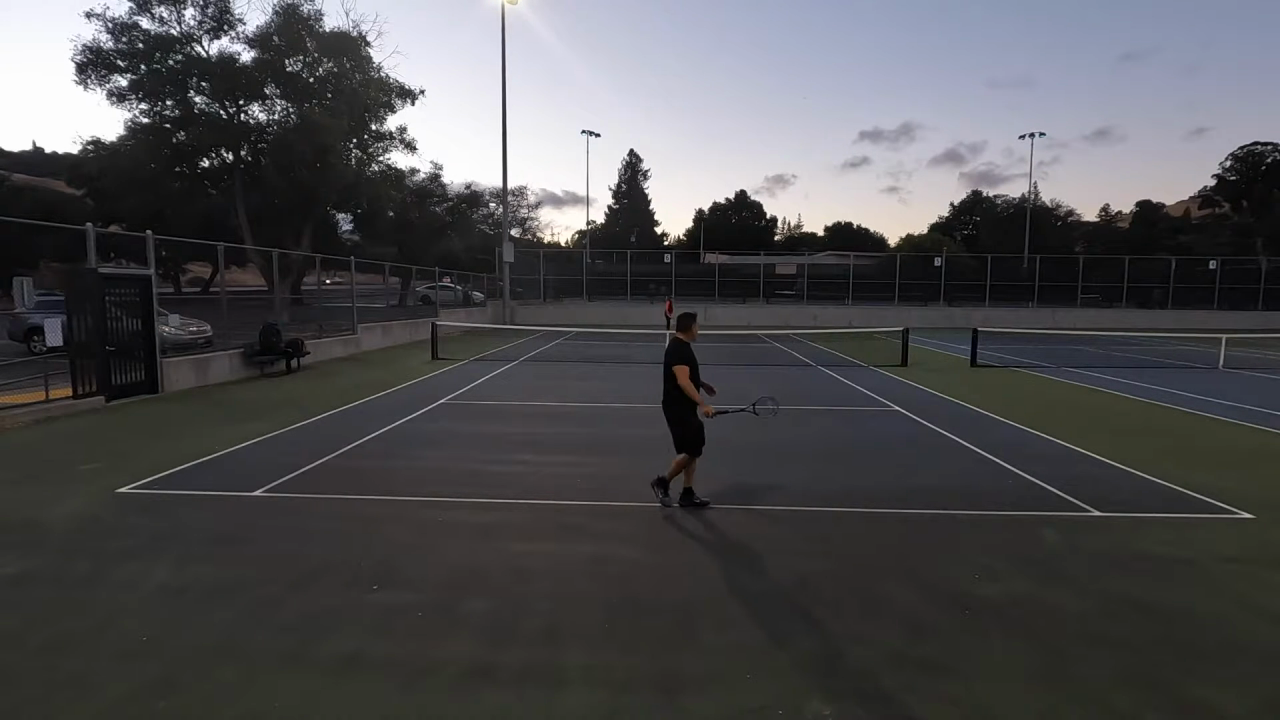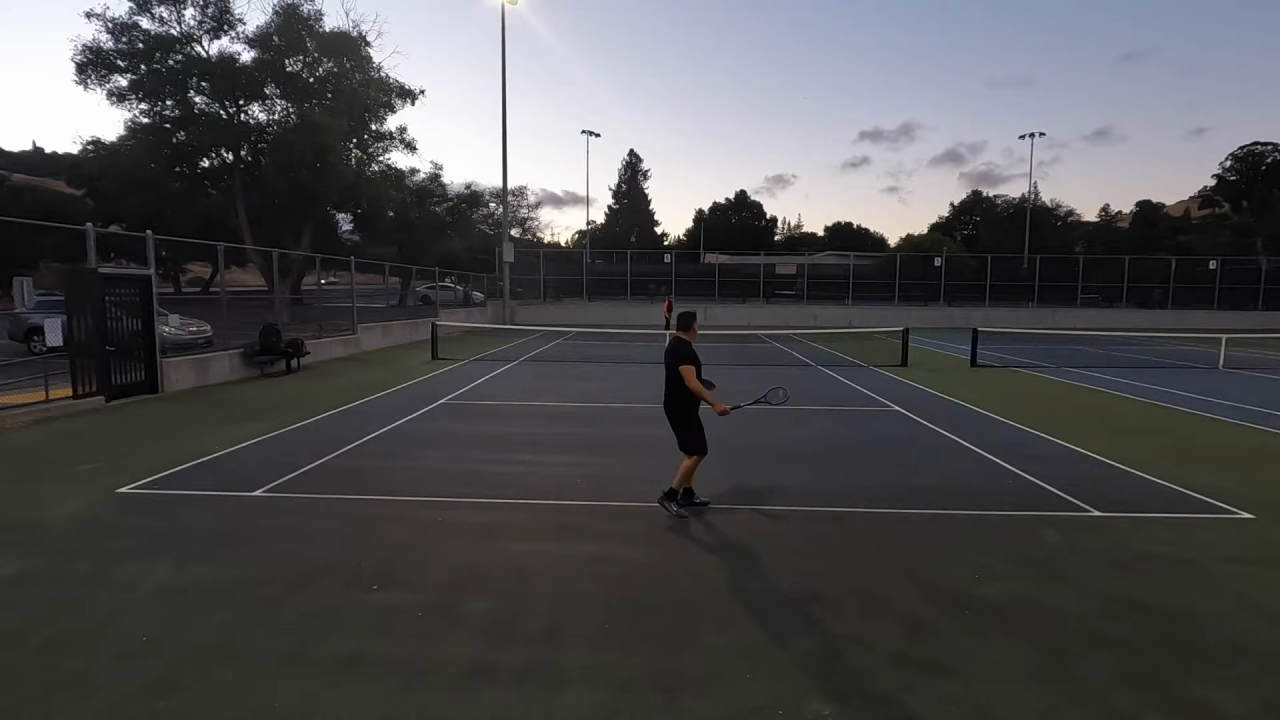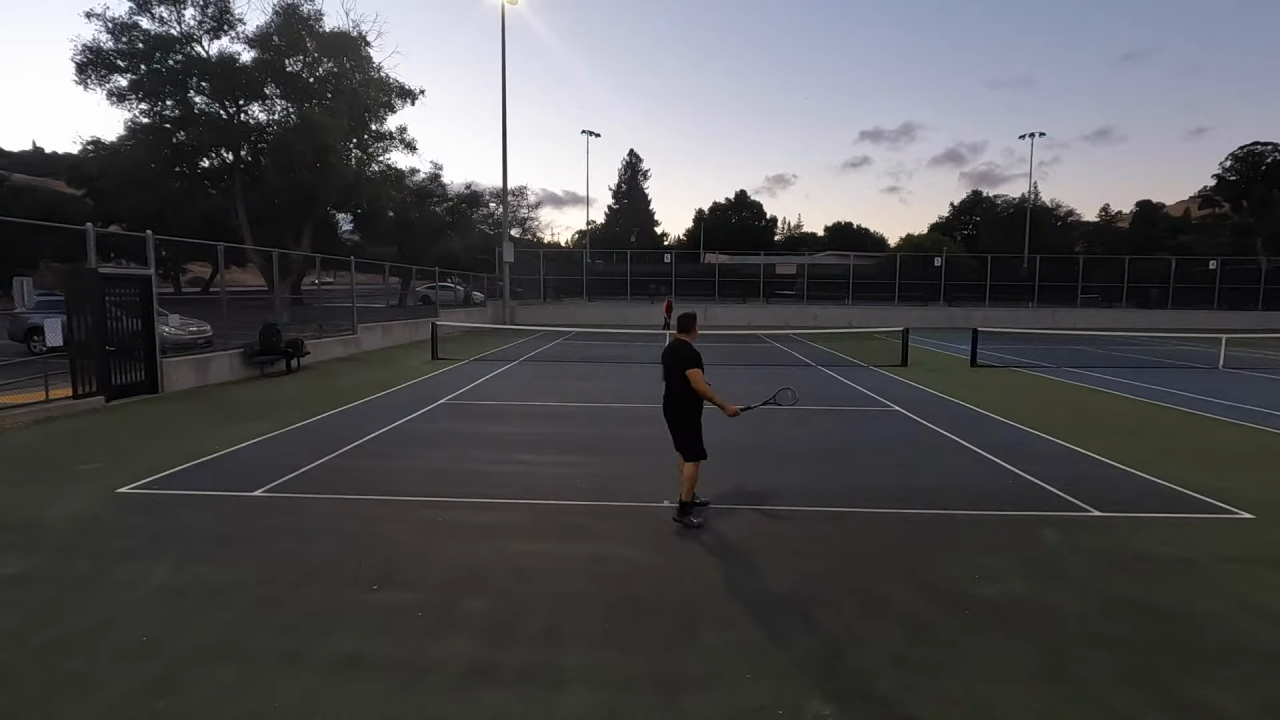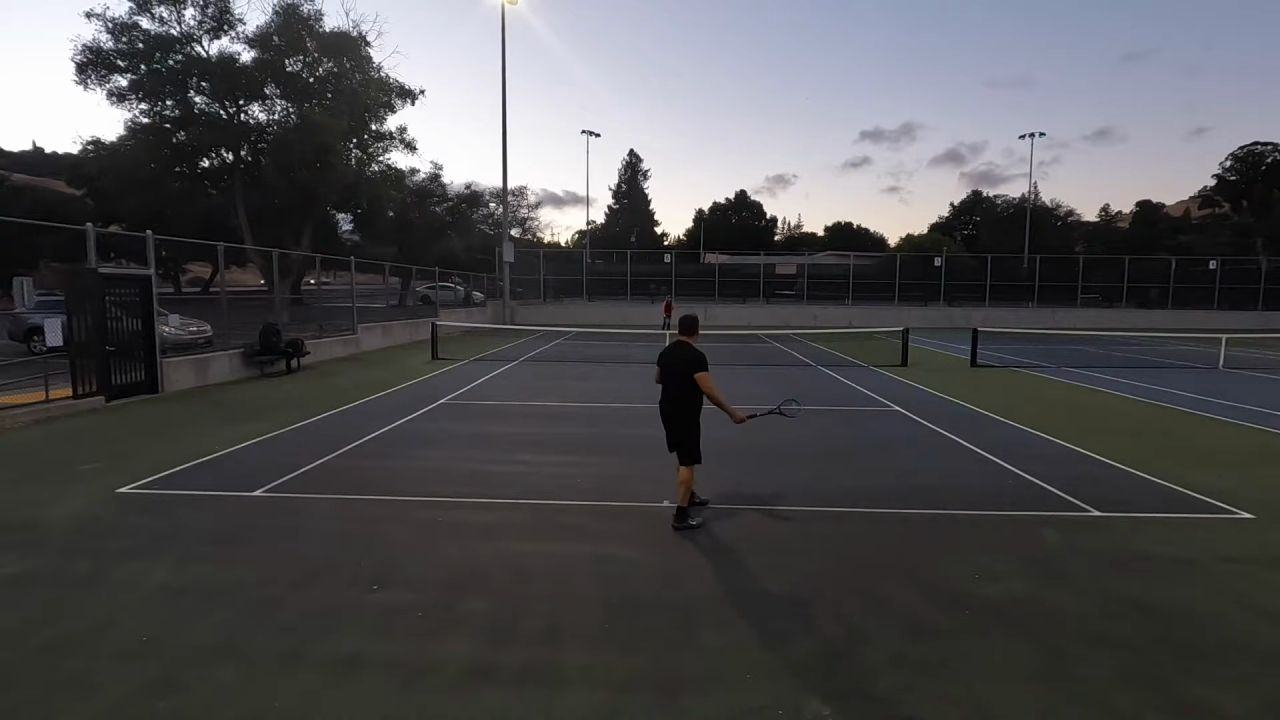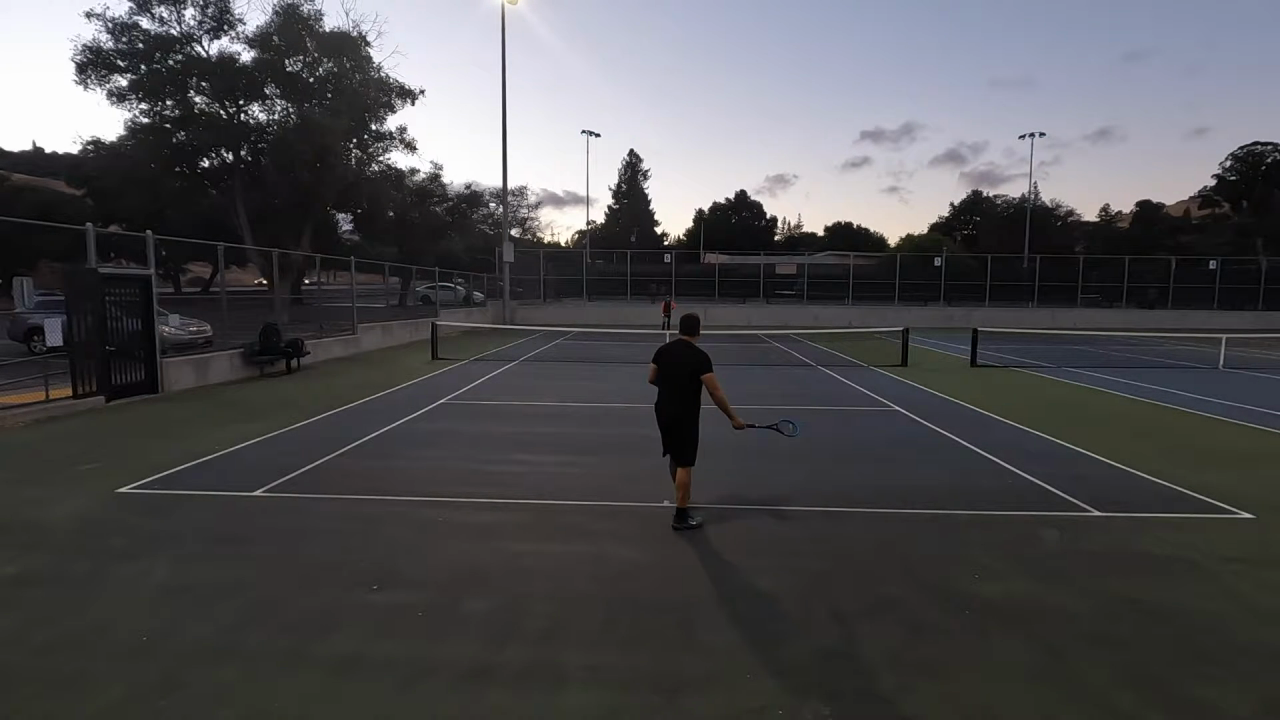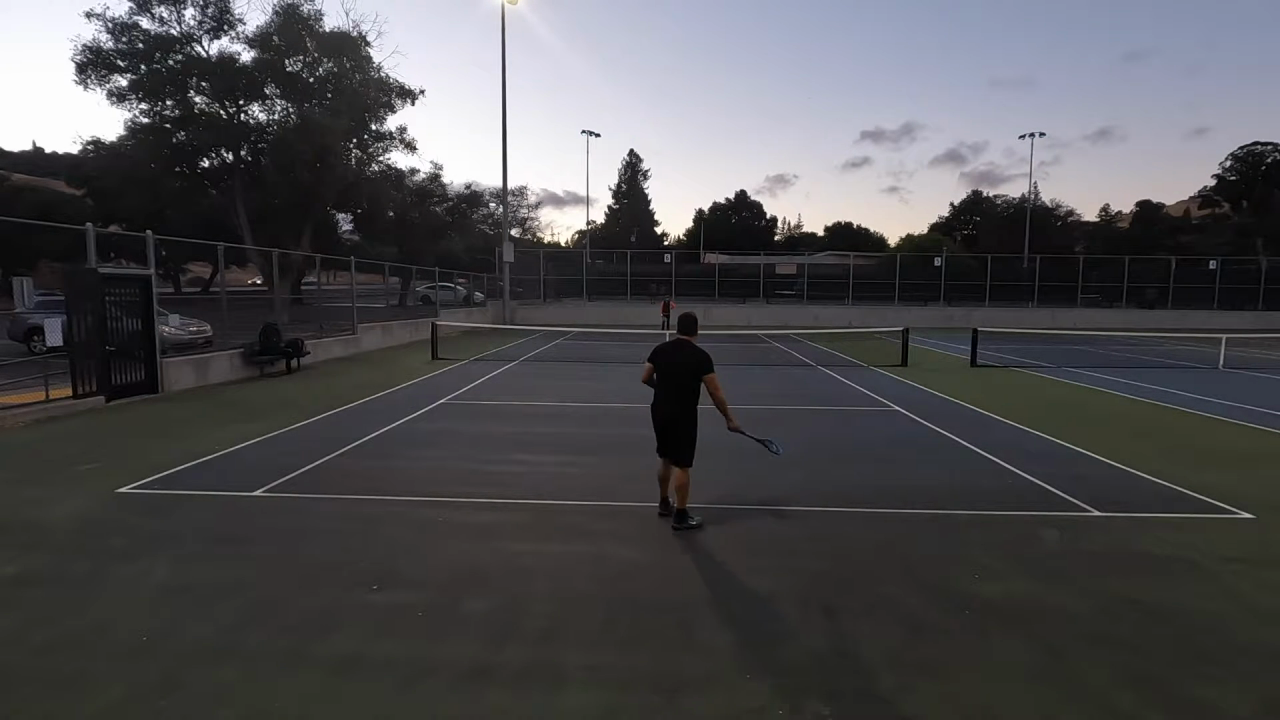
dt=0.1s
person 1, frame 1
left shoulder: (681, 347)
right shoulder: (679, 350)
right elbow: (683, 382)
left wrist: (702, 384)
right wrist: (703, 405)
left hip: (684, 409)
right hip: (679, 409)
left knee: (692, 450)
right knee: (690, 451)
left ankle: (688, 494)
right ankle: (661, 482)
person 1, frame 2
left shoulder: (675, 345)
right shoulder: (683, 350)
right elbow: (691, 382)
left wrist: (702, 381)
right wrist: (715, 404)
left hip: (678, 407)
right hip: (682, 409)
left knee: (692, 452)
right knee: (696, 453)
left ankle: (687, 493)
right ankle: (670, 495)
person 1, frame 3
left shoulder: (669, 349)
right shoulder: (689, 353)
right elbow: (700, 387)
right wrist: (725, 407)
left hip: (672, 409)
right hip: (686, 412)
left knee: (686, 455)
right knee: (693, 459)
left ankle: (688, 496)
right ankle: (683, 510)
person 1, frame 4
left shoulder: (667, 351)
right shoulder: (695, 355)
left elbow: (658, 379)
right elbow: (709, 390)
right wrist: (731, 412)
left hip: (668, 411)
right hip: (684, 414)
left knee: (682, 457)
right knee: (687, 463)
left ankle: (689, 494)
right ankle: (680, 515)
person 1, frame 5
left shoulder: (664, 350)
right shoulder: (699, 356)
left elbow: (652, 379)
right elbow: (715, 392)
right wrist: (733, 417)
left hip: (662, 411)
right hip: (684, 416)
left knee: (674, 457)
right knee: (684, 464)
left ankle: (679, 500)
right ankle: (681, 516)
person 1, frame 6
left shoulder: (660, 349)
right shoulder: (700, 356)
left elbow: (645, 378)
right elbow: (716, 393)
right wrist: (729, 419)
left hip: (659, 412)
right hip: (683, 416)
left knee: (665, 459)
right knee: (682, 465)
left ankle: (664, 503)
right ankle: (680, 516)
